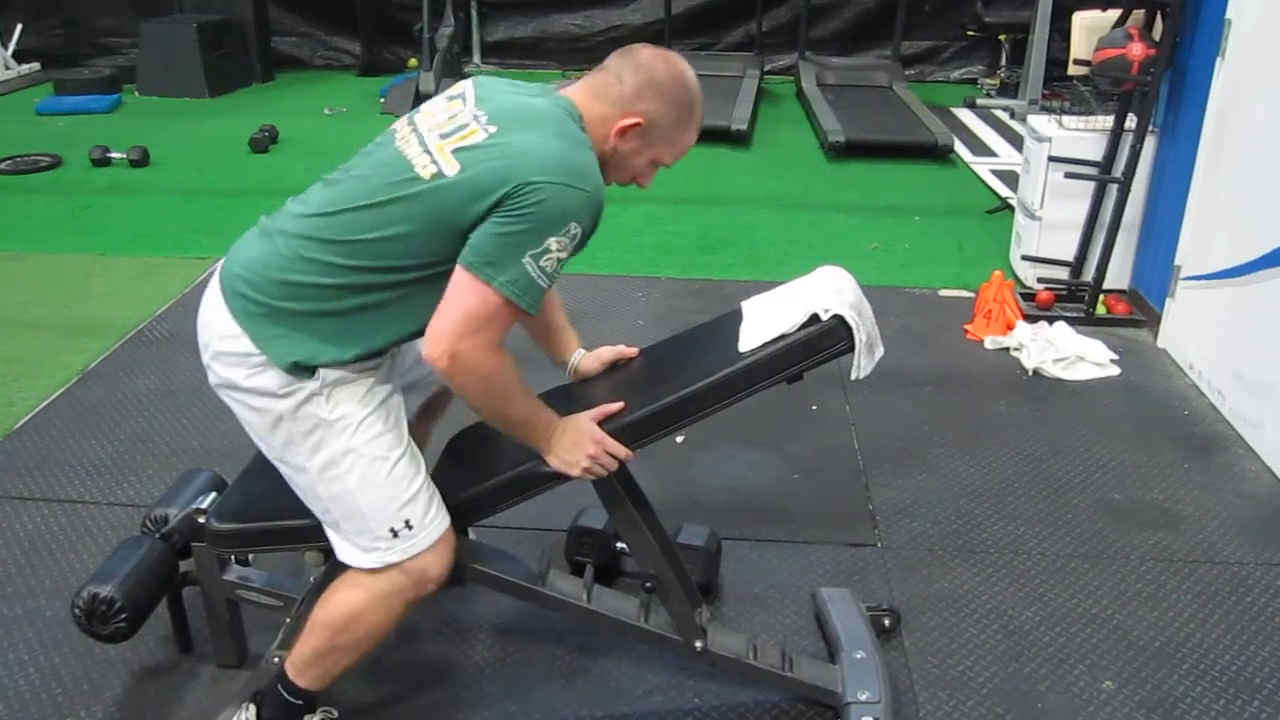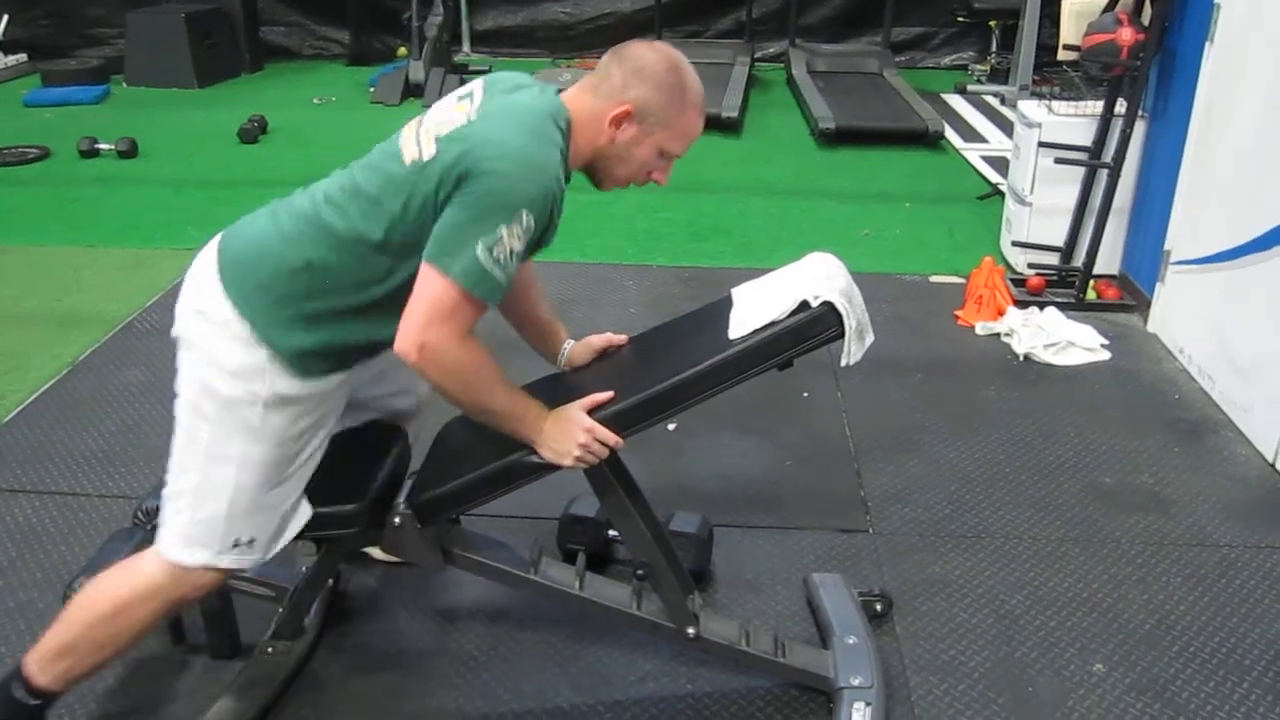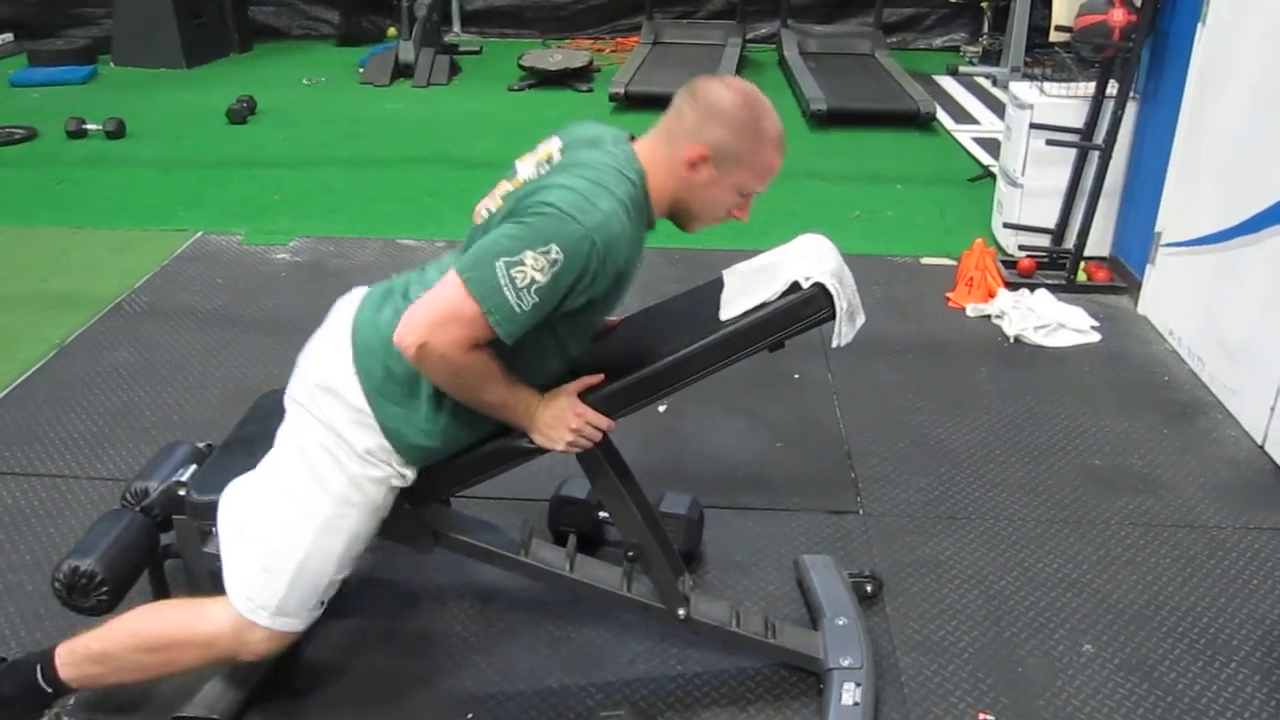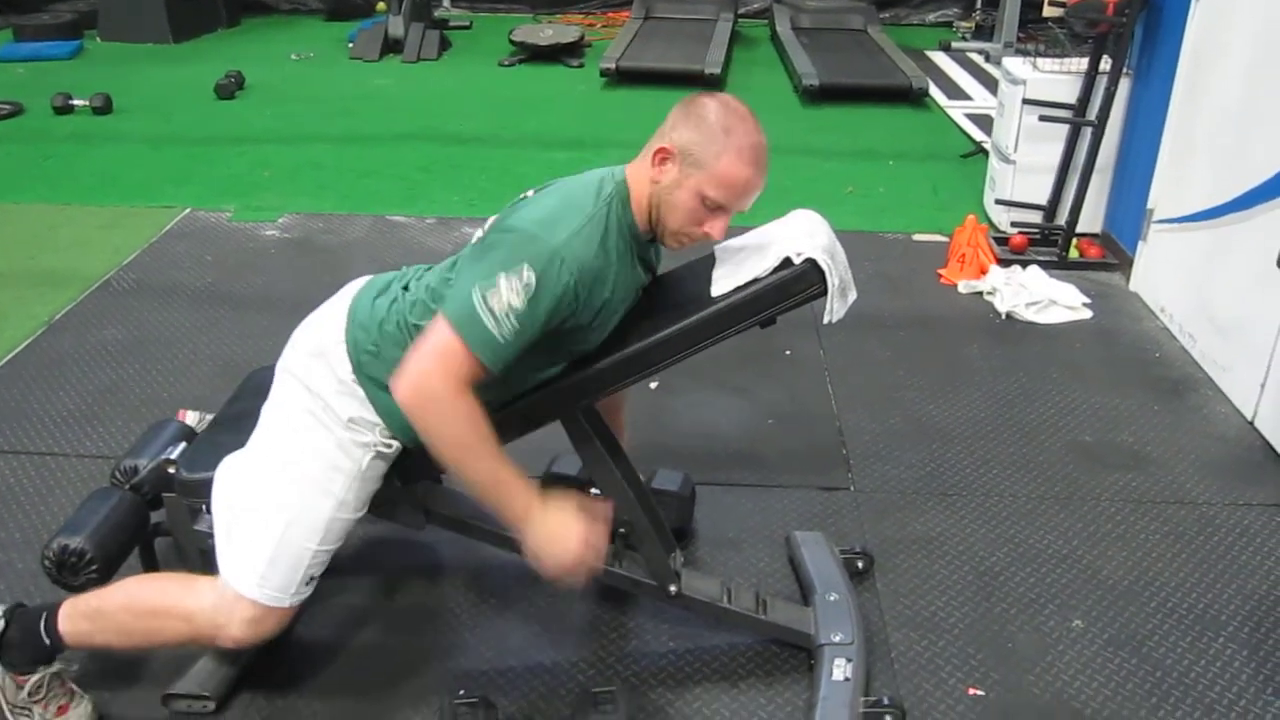
dt=0.7s
person 1, frame 1
left shoulder: (502, 95)
right shoulder: (565, 183)
right elbow: (456, 349)
left wrist: (574, 357)
right wrist: (552, 437)
left hip: (261, 287)
right hip: (280, 353)
left knee: (434, 386)
right knee: (419, 560)
left ankle: (370, 527)
person 1, frame 2
left shoulder: (519, 95)
right shoulder: (527, 172)
right elbow: (425, 344)
left wrist: (562, 348)
right wrist: (541, 428)
left hip: (266, 262)
right hip: (256, 333)
left knee: (404, 405)
right knee: (194, 564)
person 1, frame 3
left shoulder: (601, 142)
right shoulder: (590, 221)
right elbow: (431, 340)
left wrist: (562, 334)
right wrist: (534, 414)
left hip: (368, 333)
right hip: (370, 409)
right knee: (257, 627)
person 1, frame 4
left shoulder: (628, 213)
right shoulder: (561, 246)
left elbow: (598, 341)
right elbow: (425, 384)
right wrist: (534, 517)
left hip: (376, 329)
right hip: (353, 385)
right knee: (246, 615)
